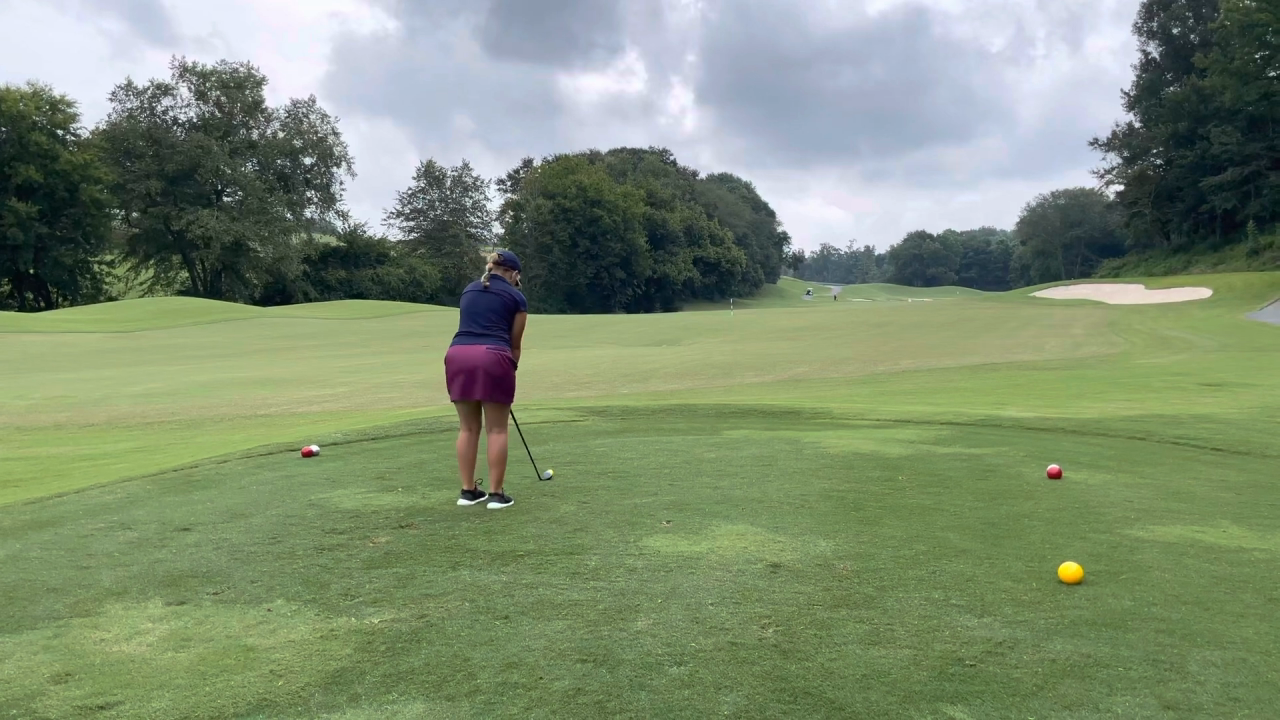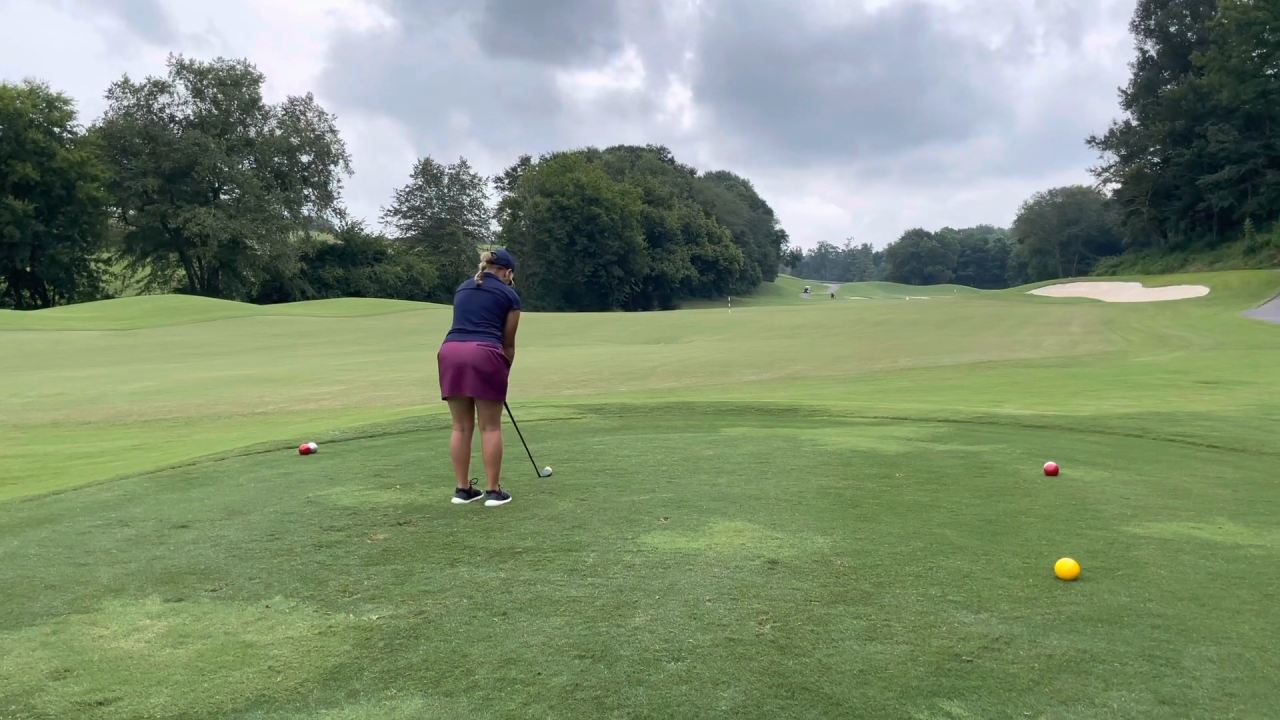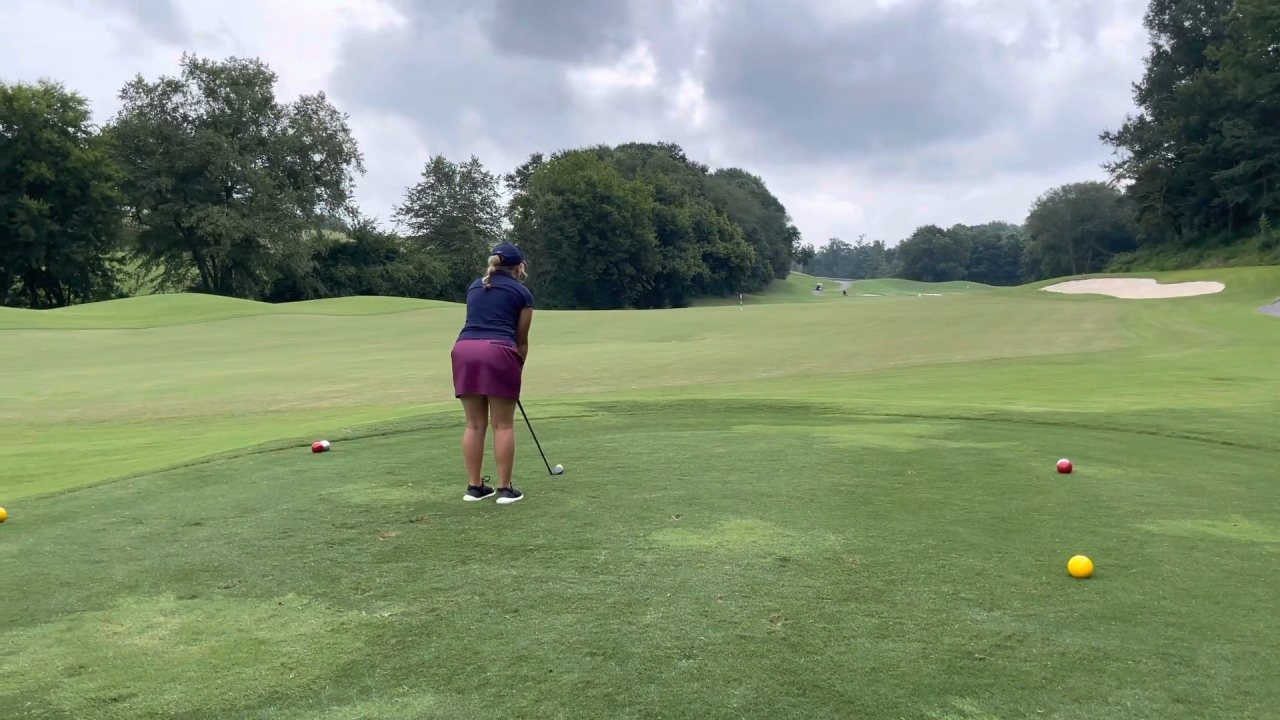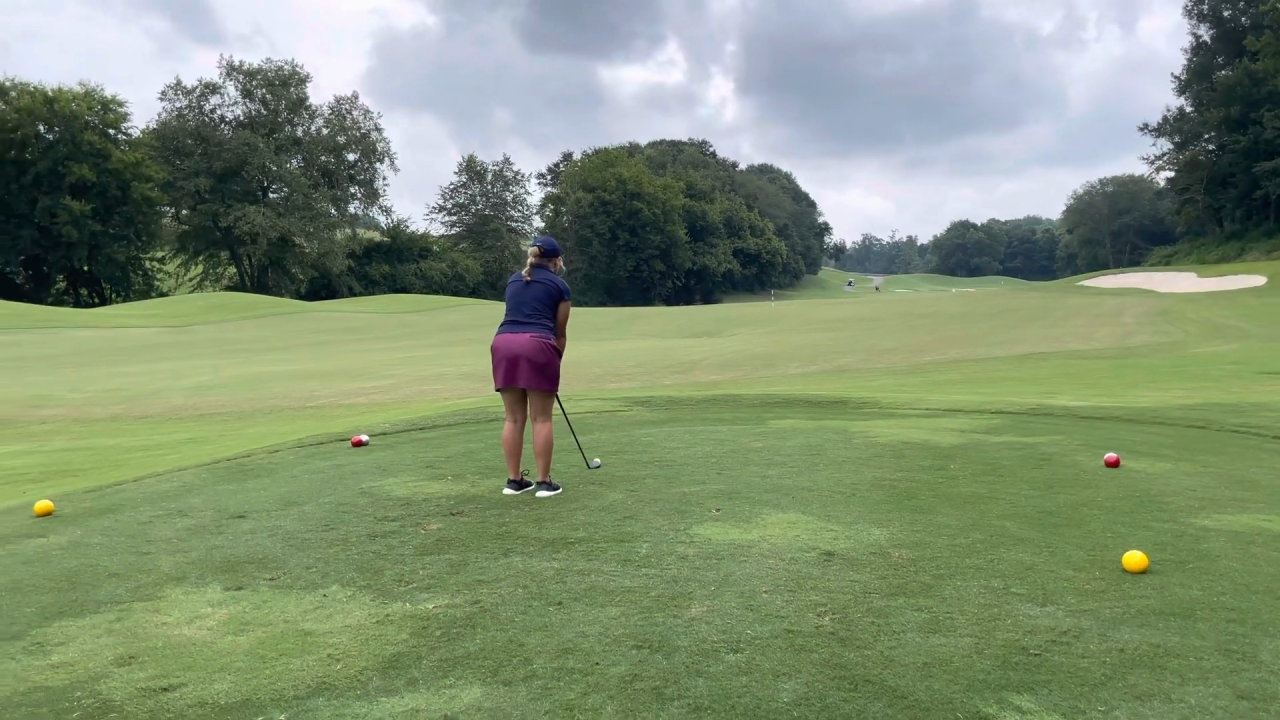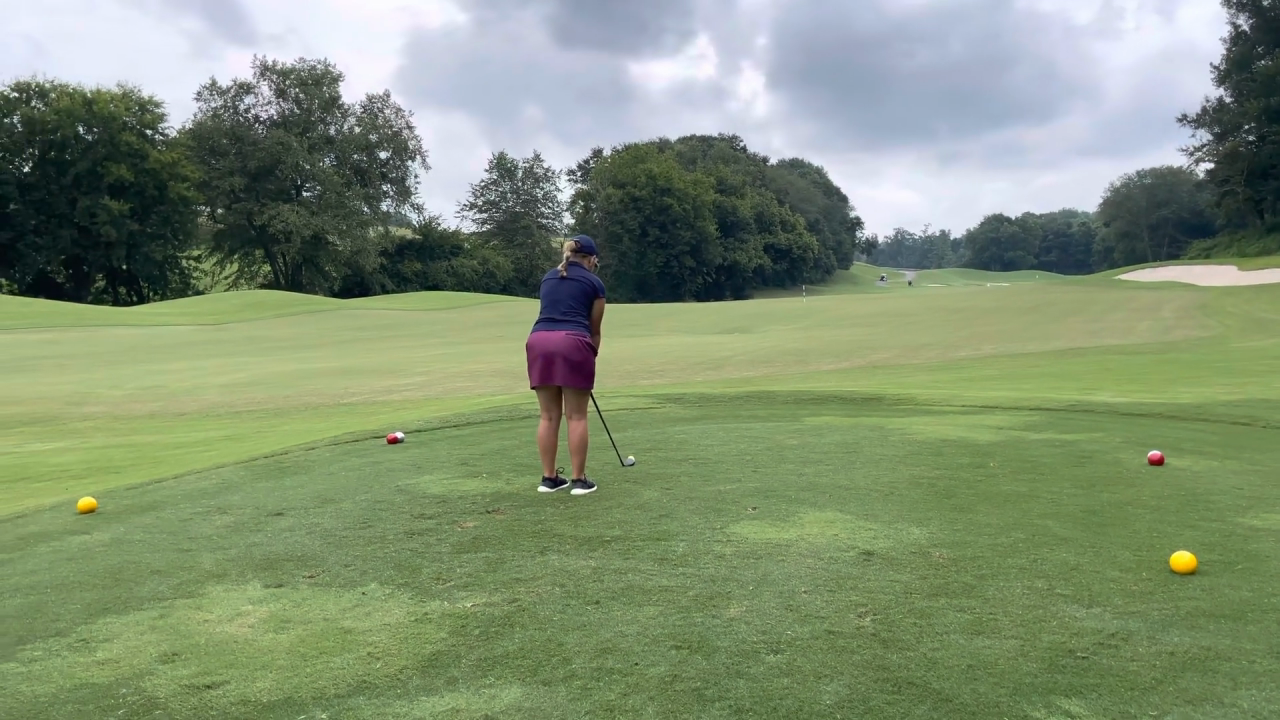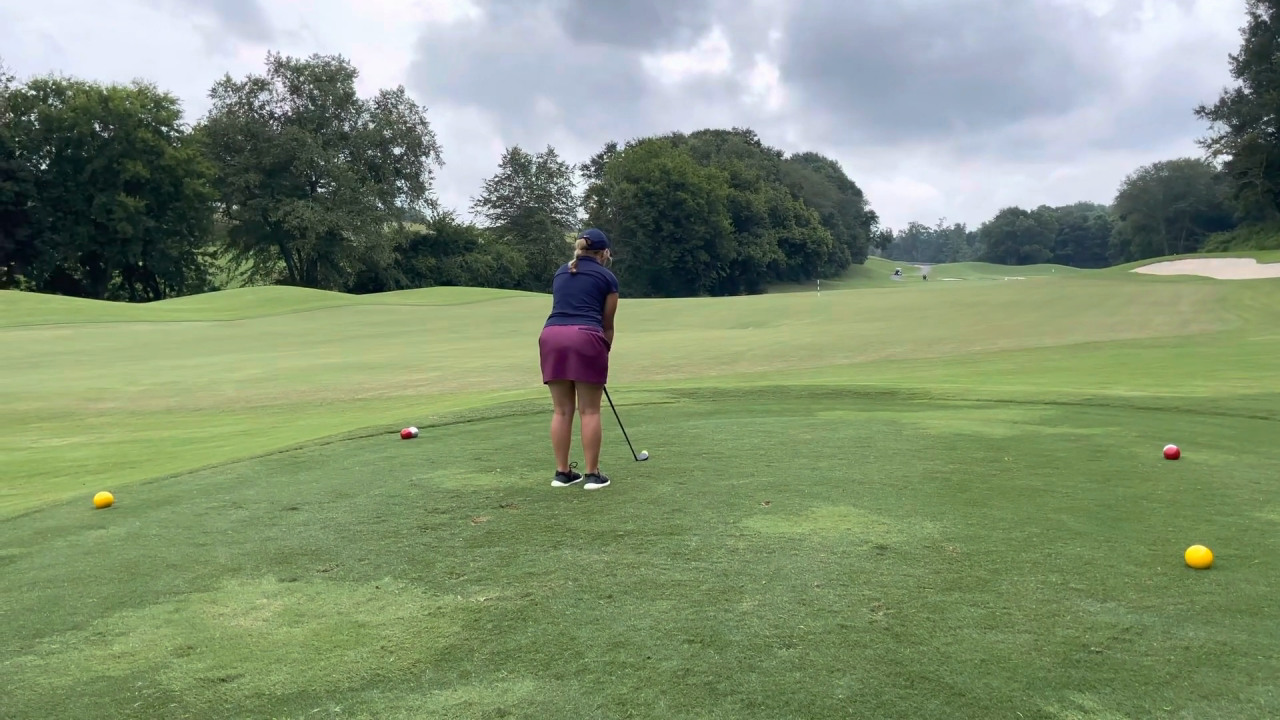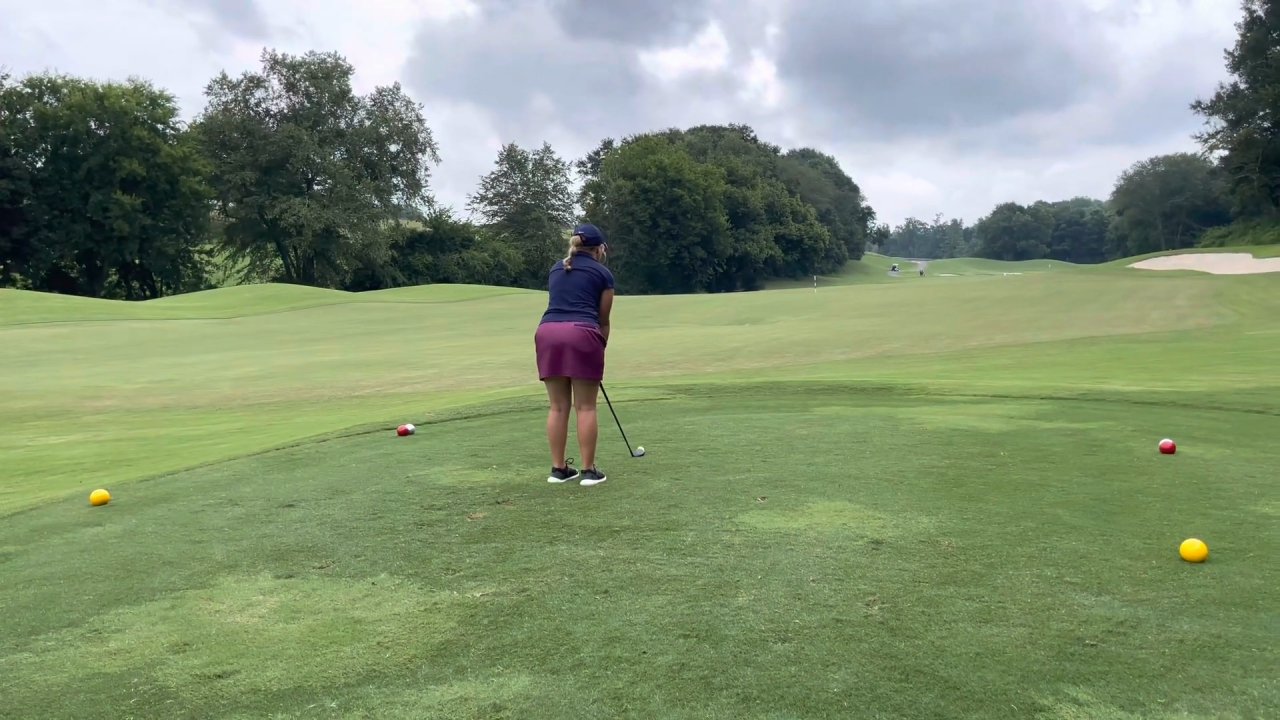
dt=0.7s
person 1, frame 1
left shoulder: (468, 290)
right shoulder: (515, 297)
right elbow: (515, 344)
right wrist: (509, 369)
left hip: (458, 355)
right hip: (492, 357)
left knee: (468, 428)
right knee: (497, 429)
left ankle: (467, 490)
right ankle: (496, 493)
person 1, frame 2
left shoulder: (462, 288)
right shoulder: (509, 295)
right elbow: (508, 342)
left wrist: (500, 369)
right wrist: (505, 372)
left hip: (451, 352)
right hip: (485, 355)
left knee: (461, 426)
right knee: (490, 427)
left ankle: (463, 489)
right ankle: (493, 491)
person 1, frame 3
left shoulder: (475, 286)
right shoulder: (521, 292)
right elbow: (521, 339)
left wrist: (513, 365)
right wrist: (518, 368)
left hip: (464, 350)
right hip: (498, 352)
left knee: (474, 424)
right knee: (502, 425)
left ankle: (474, 486)
right ankle: (505, 488)
person 1, frame 4
left shoulder: (513, 280)
right shoulder: (559, 285)
right elbow: (560, 332)
left wrist: (551, 357)
right wrist: (556, 361)
left hip: (504, 343)
right hip: (538, 346)
left knee: (513, 418)
right knee: (541, 419)
left ankle: (514, 480)
right ankle: (544, 482)
person 1, frame 5
left shoulder: (548, 277)
right shoulder: (594, 283)
right elbow: (594, 329)
right wrist: (592, 356)
left hip: (539, 341)
right hip: (573, 343)
left knee: (548, 415)
right knee: (576, 416)
left ankle: (548, 477)
right ankle: (578, 479)
person 1, frame 6
left shoulder: (561, 272)
right shoulder: (607, 277)
right elbow: (607, 324)
right wrist: (605, 351)
left hip: (552, 335)
right hip: (586, 338)
left knee: (562, 410)
right knee: (590, 411)
left ankle: (562, 472)
right ankle: (592, 474)
person 1, frame 7
left shoulder: (556, 269)
right shoulder: (603, 273)
right elbow: (603, 320)
right wrist: (601, 347)
left hip: (548, 333)
right hip: (582, 335)
left knee: (558, 407)
right knee: (586, 407)
left ankle: (558, 469)
right ankle: (589, 471)
